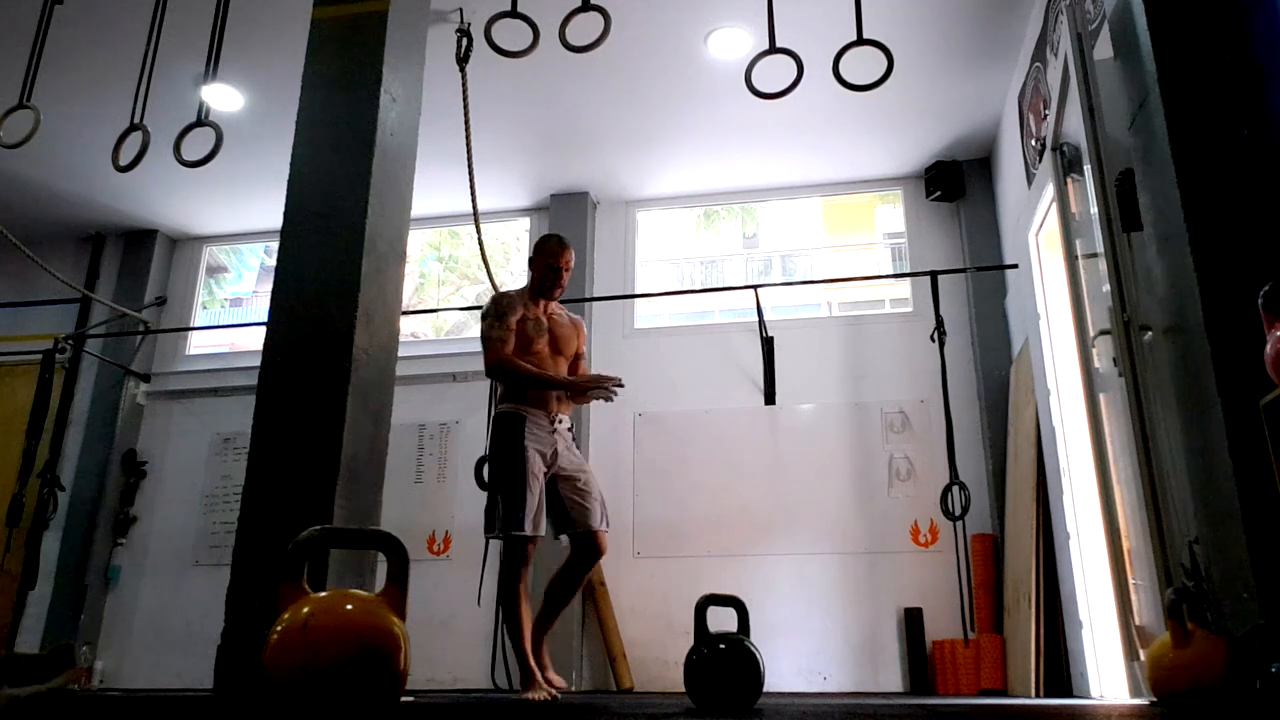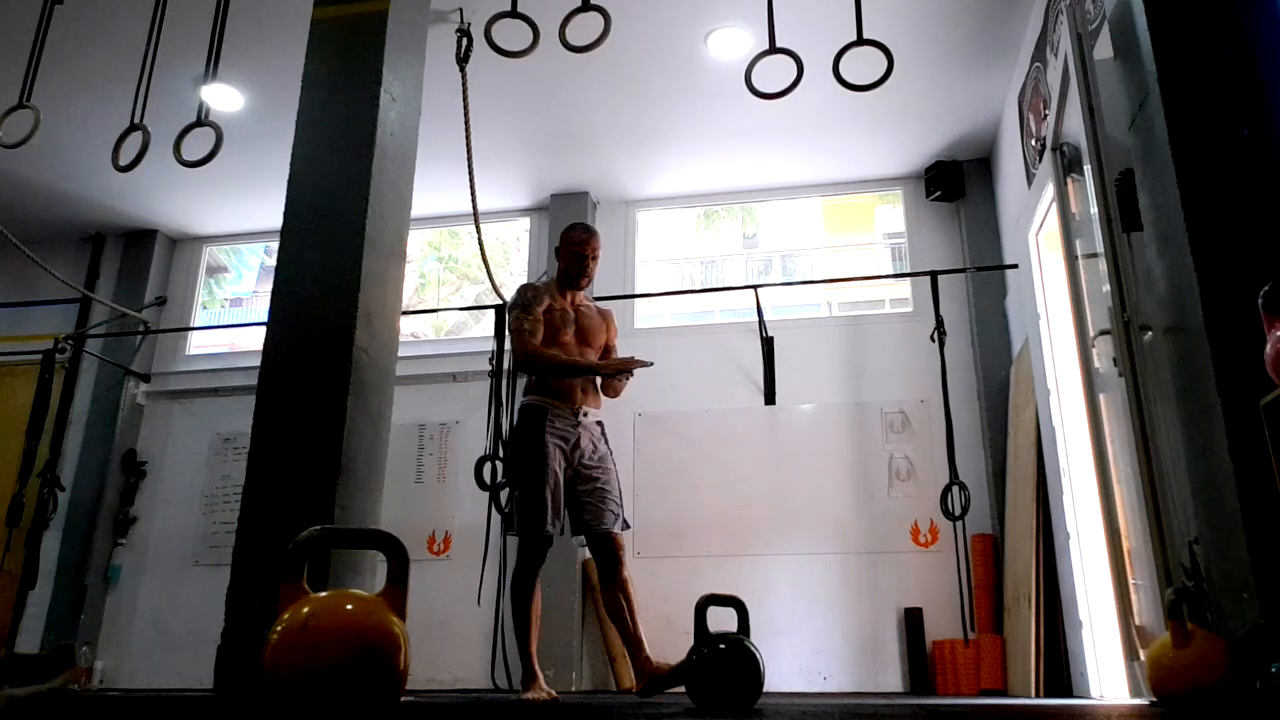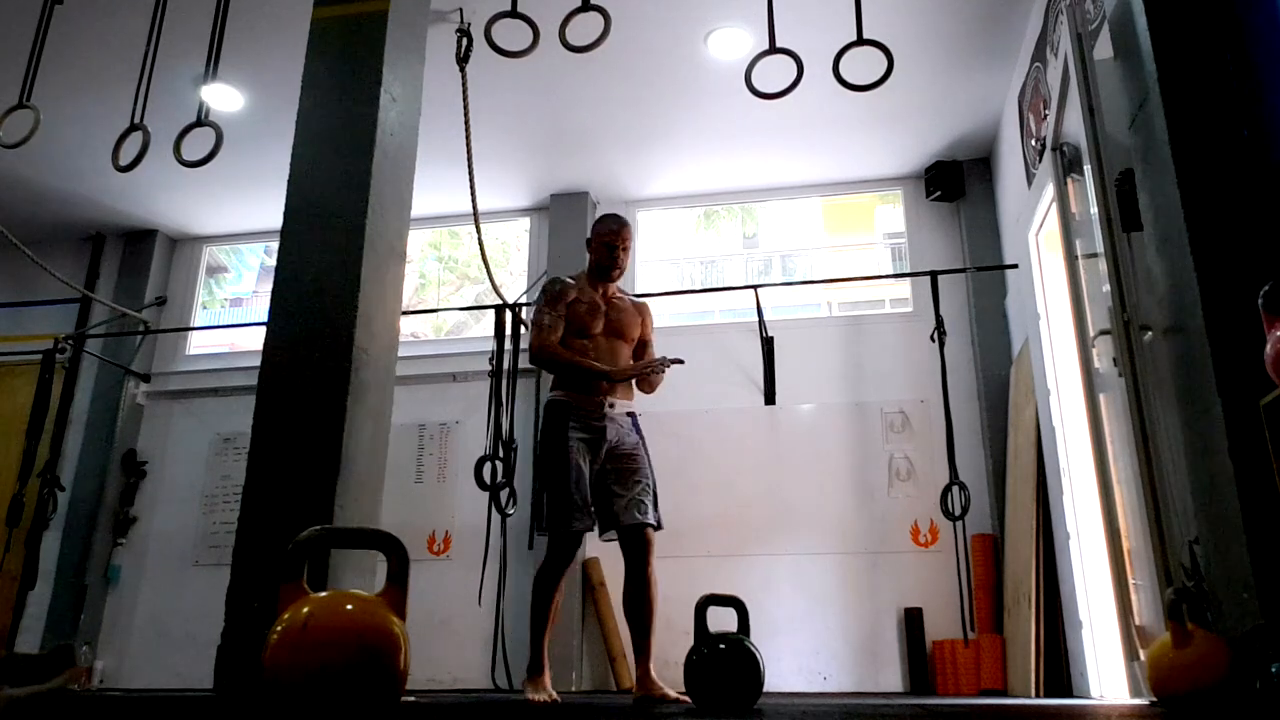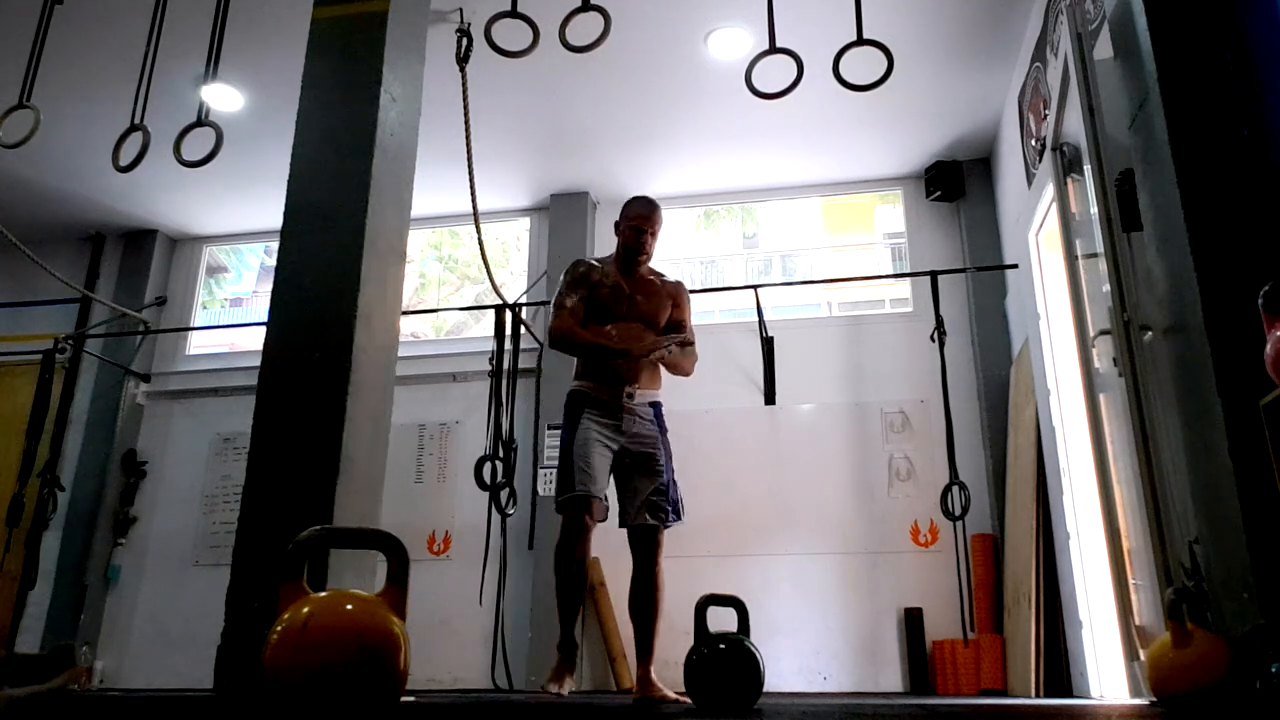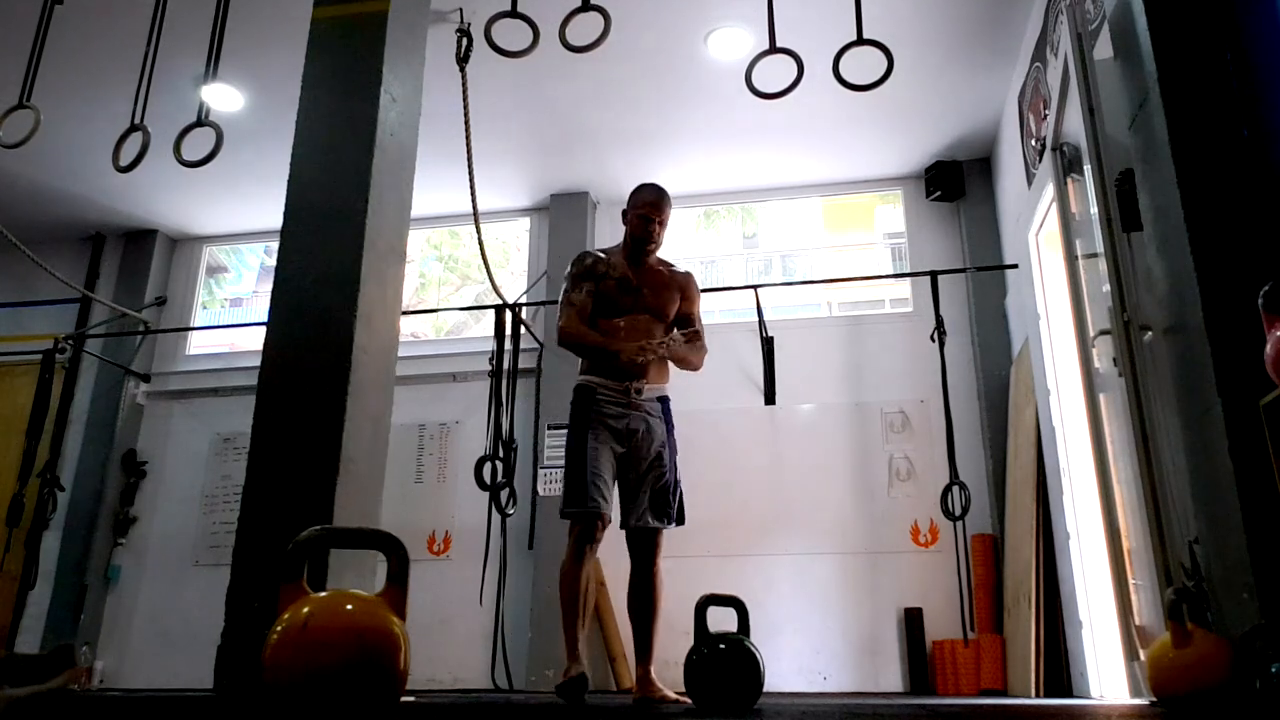
dt=0.2s
person 1, frame 1
left shoulder: (573, 324)
right shoulder: (506, 306)
right elbow: (497, 363)
left wrist: (590, 388)
right wrist: (566, 382)
left hip: (562, 434)
right hip: (520, 426)
left knee: (593, 543)
right knee: (520, 548)
left ankle: (537, 646)
right ankle: (528, 672)
person 1, frame 2
left shoulder: (603, 317)
right shoulder: (534, 297)
right elbow: (524, 353)
left wrist: (616, 377)
right wrist: (595, 367)
left hip: (592, 428)
right hip: (545, 420)
left knee: (610, 549)
right knee: (534, 547)
left ankle: (642, 665)
right ankle: (531, 675)
person 1, frame 3
left shoulder: (638, 310)
right shoulder: (561, 292)
left elbow: (645, 380)
right elbow: (541, 350)
left wrist: (652, 372)
right wrist: (610, 372)
left hip: (624, 424)
right hip: (571, 418)
left knee: (641, 544)
right knee: (565, 542)
left ankle: (645, 677)
right ankle: (537, 670)
person 1, frame 4
left shoulder: (671, 291)
right shoulder: (586, 274)
left elbow: (687, 362)
right elbow: (559, 333)
left wrist: (668, 350)
right wrist: (623, 348)
left hip: (646, 414)
right hip: (593, 404)
left knee: (650, 542)
right knee: (580, 516)
left ankle: (646, 676)
right ankle: (567, 648)
person 1, frame 5
left shoulder: (680, 281)
right shoulder: (591, 266)
left elbow: (697, 355)
right elbow: (567, 331)
left wrist: (670, 345)
right wrist: (620, 351)
left hip: (653, 409)
right hip: (598, 400)
left knee: (648, 545)
right knee: (589, 526)
left ankle: (645, 676)
right ankle: (574, 664)
